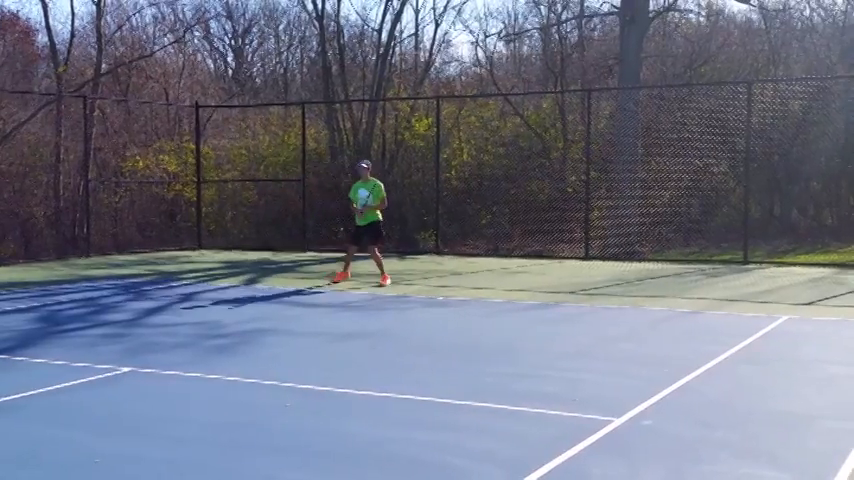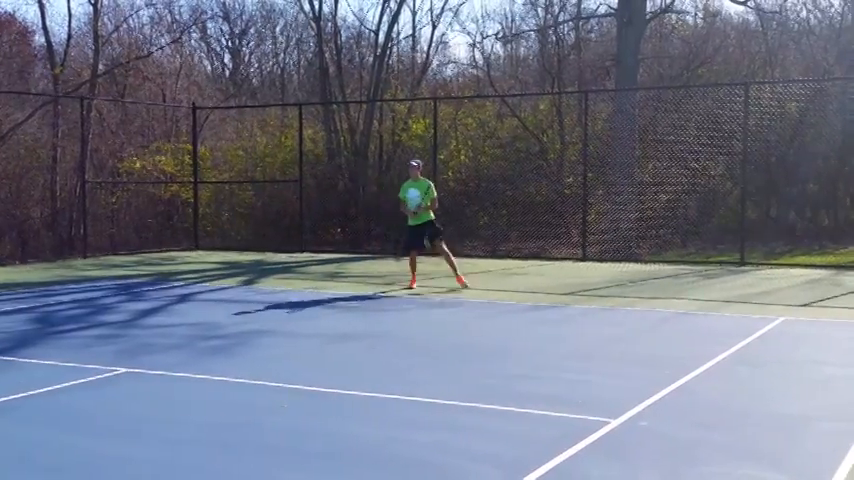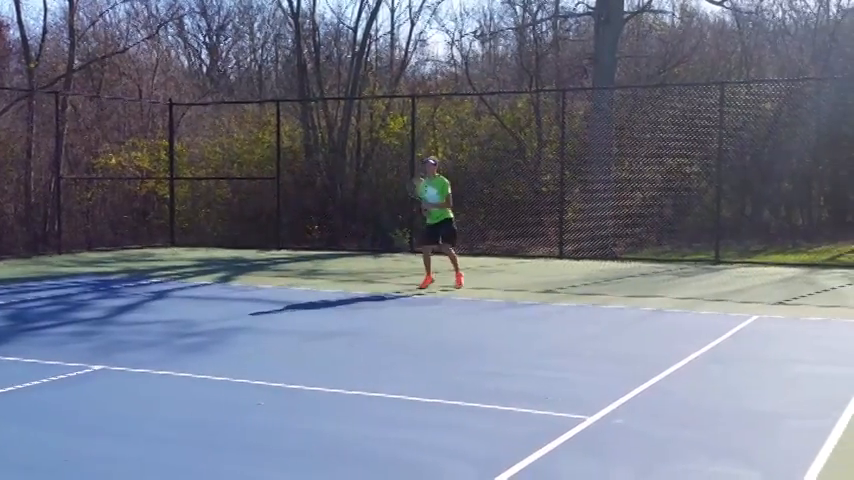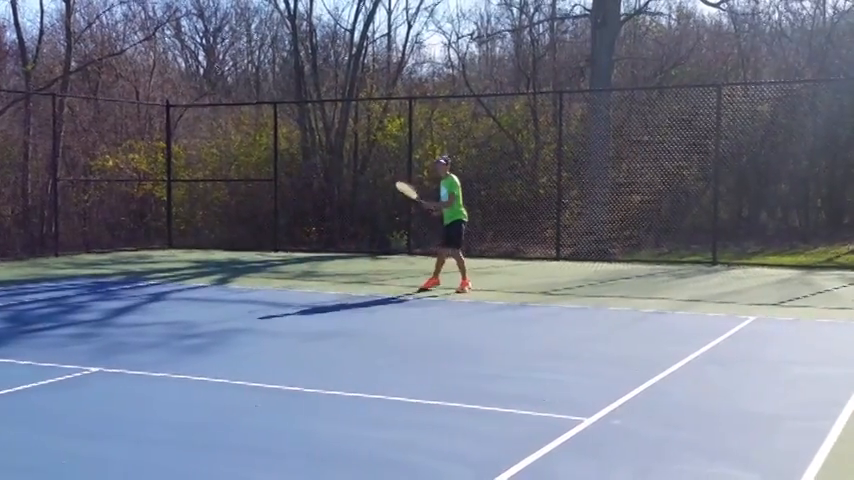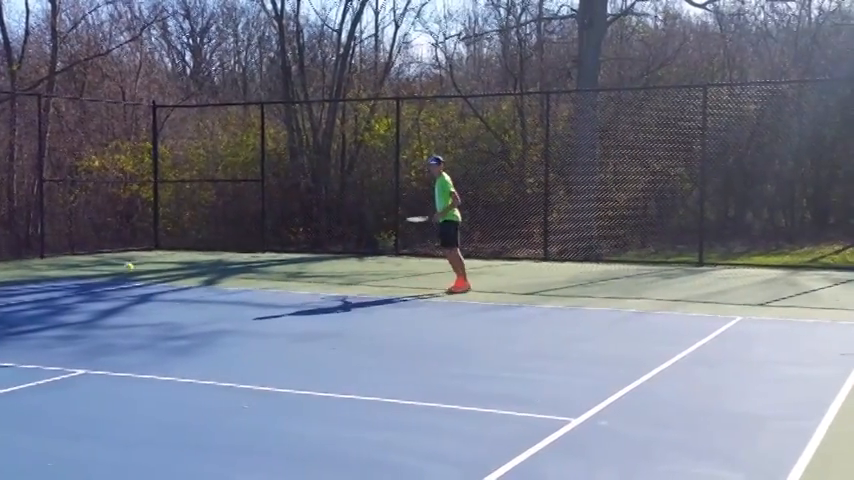
dt=0.4s
person 1, frame 1
left shoulder: (377, 185)
right shoulder: (356, 186)
left elbow: (384, 204)
right elbow: (353, 203)
left wrist: (369, 208)
right wrist: (356, 211)
left hip: (373, 221)
right hip: (360, 222)
left knee: (373, 250)
right knee: (351, 249)
left ankle: (384, 276)
right ankle: (344, 273)
person 1, frame 2
left shoulder: (428, 184)
right shoulder: (405, 186)
left elbow: (435, 205)
right elbow: (402, 206)
left wrist: (422, 209)
right wrist: (408, 212)
left hip: (428, 220)
right hip: (413, 223)
left knee: (442, 248)
right knee: (412, 253)
left ankle: (458, 276)
right ankle: (413, 278)
person 1, frame 3
left shoulder: (443, 182)
right shoulder: (423, 183)
left elbow: (448, 203)
left wrist: (432, 205)
right wrist: (424, 209)
left hip: (445, 219)
right hip: (431, 221)
left knee: (447, 249)
right knee: (425, 249)
left ankle: (459, 274)
right ankle: (429, 276)
person 1, frame 4
left shoulder: (453, 181)
right shoulder: (443, 181)
left elbow: (449, 203)
left wrist: (431, 204)
right wrist: (436, 208)
left hip: (458, 219)
right hip: (448, 220)
left knee: (455, 252)
right knee: (442, 251)
left ankle: (465, 282)
right ankle: (435, 278)
person 1, frame 5
left shoulder: (444, 180)
right shoulder: (439, 180)
left elbow: (457, 201)
left wrist: (442, 213)
right wrist: (439, 214)
left hip: (450, 220)
right hip: (445, 220)
left knee: (452, 251)
right knee: (448, 251)
left ankle: (463, 282)
right ankle: (461, 280)
